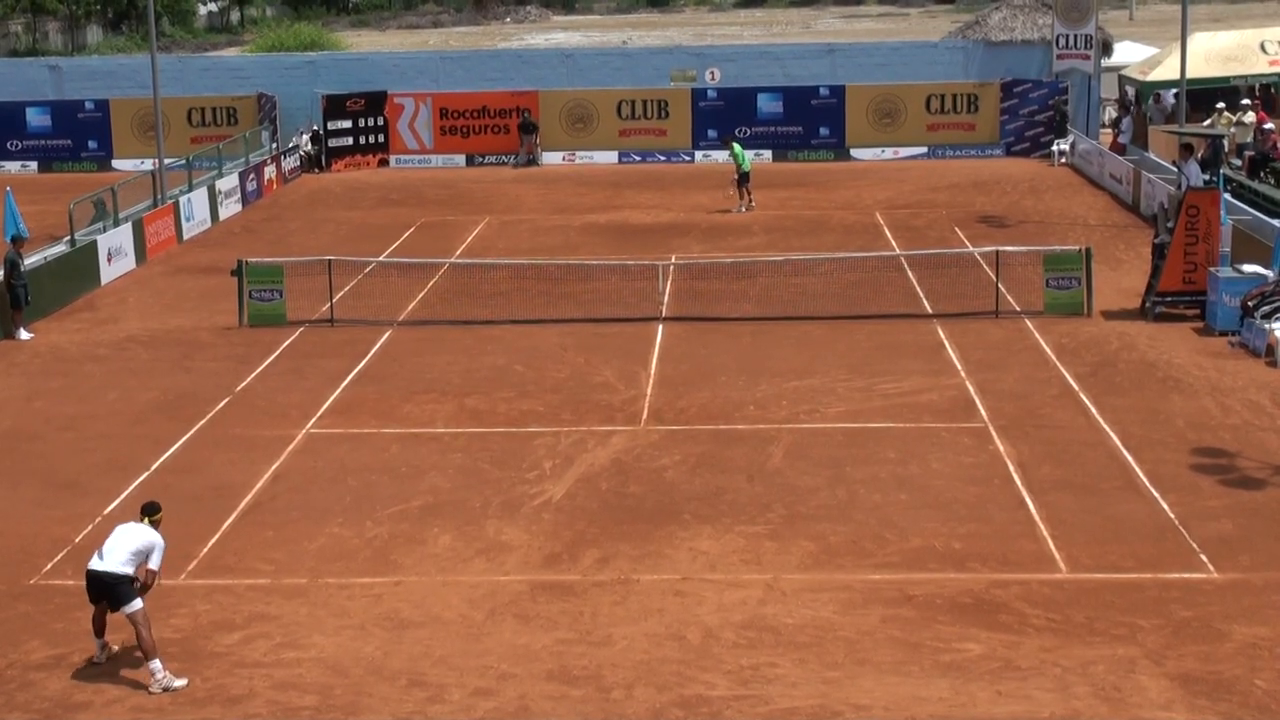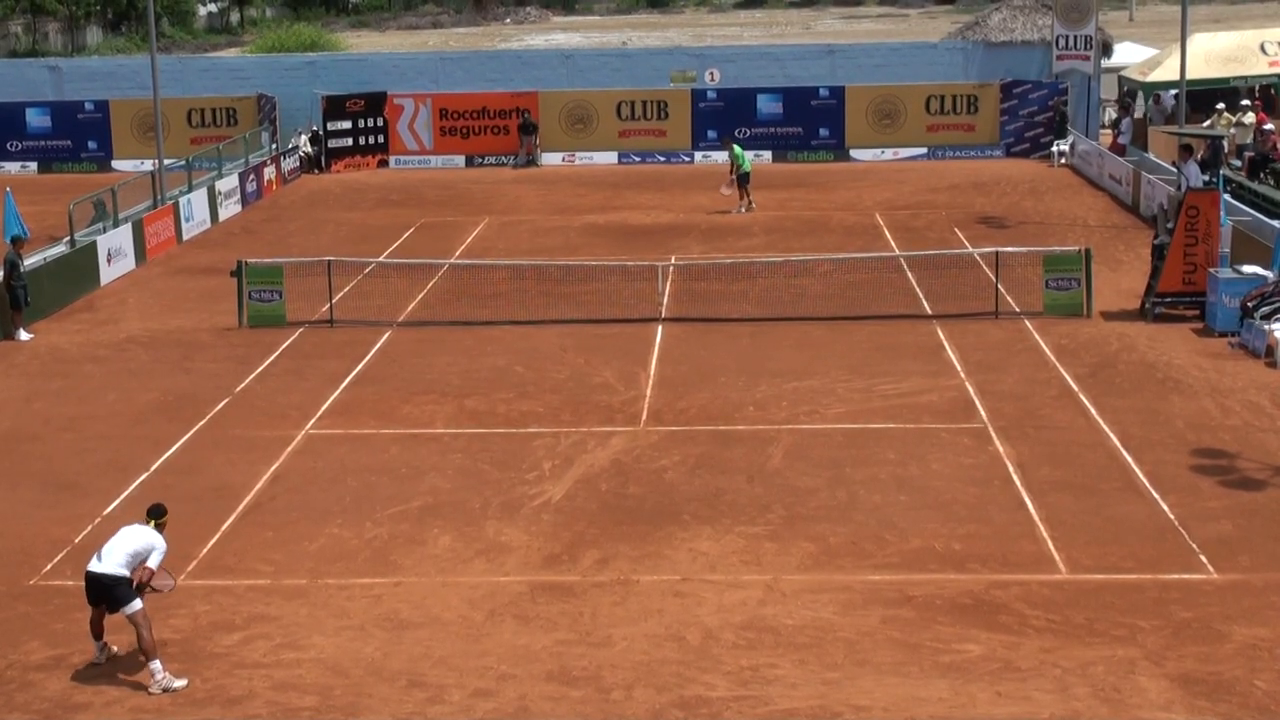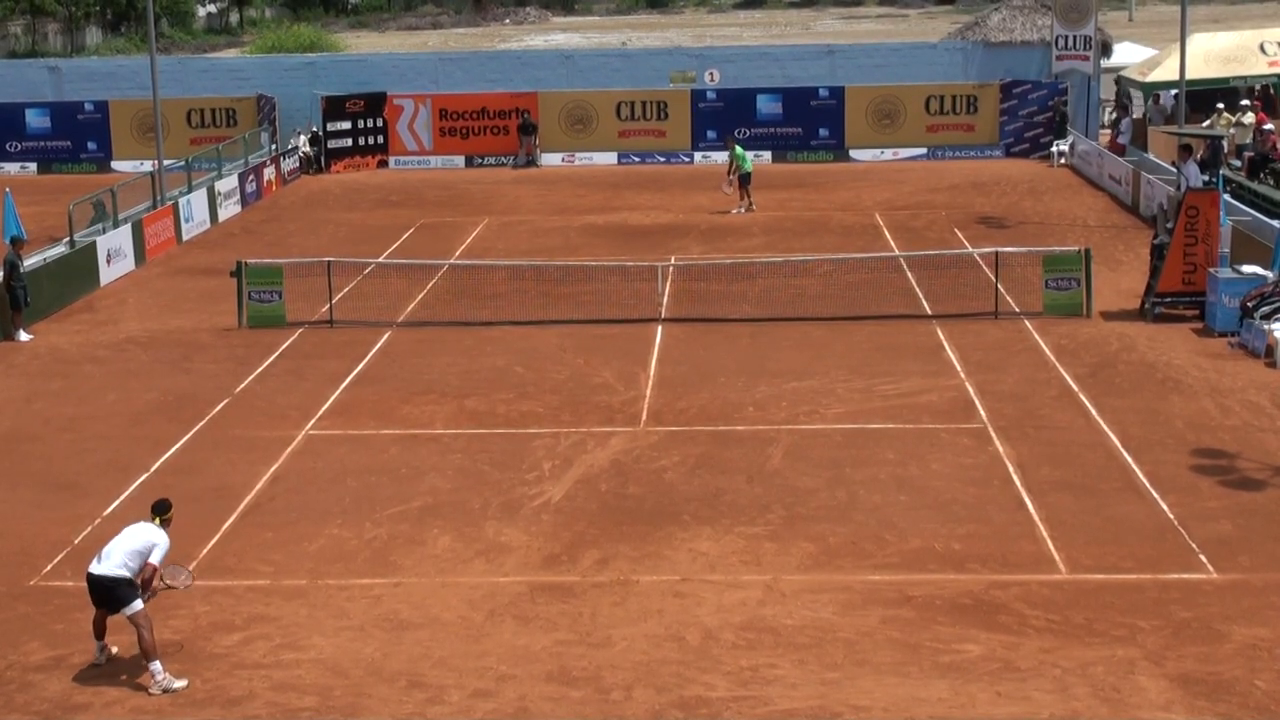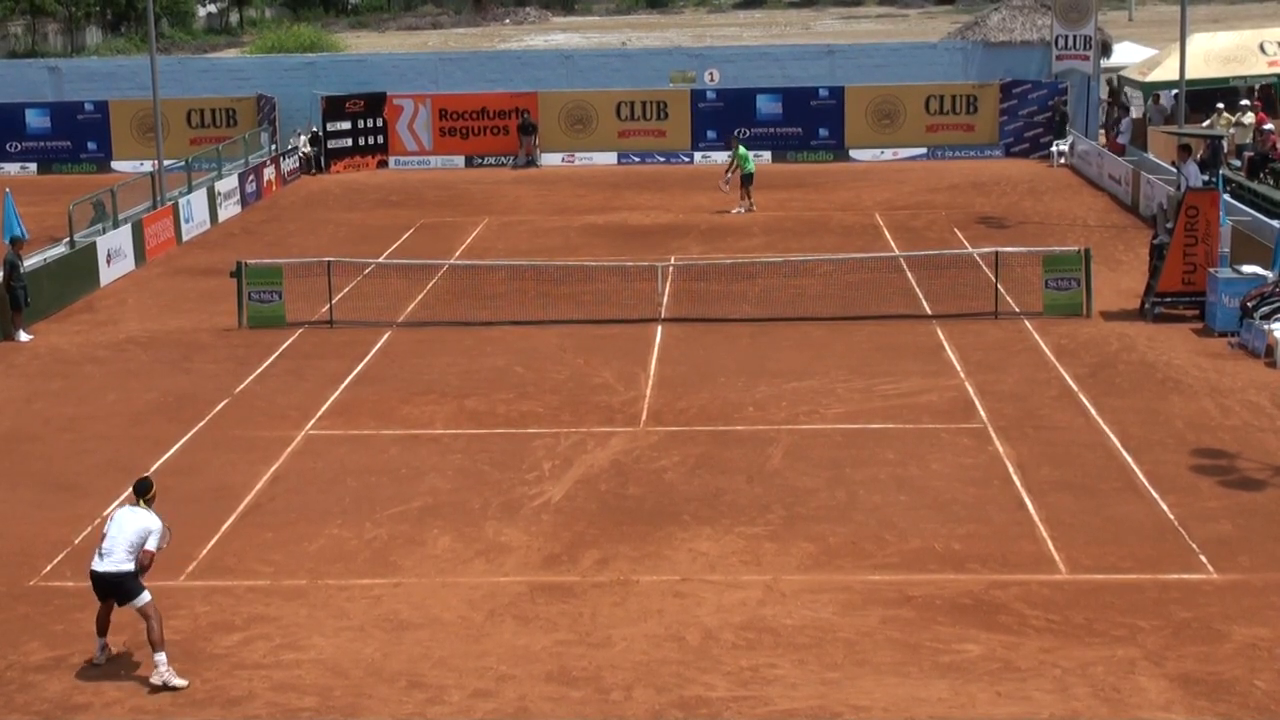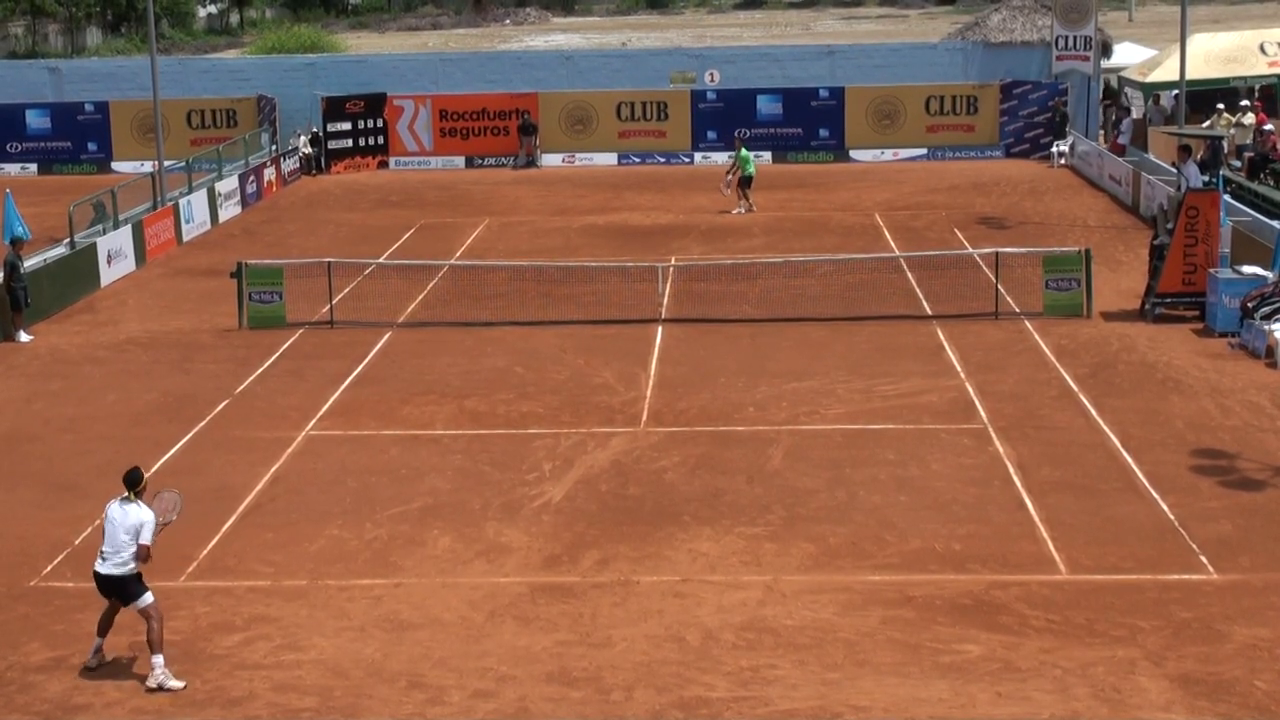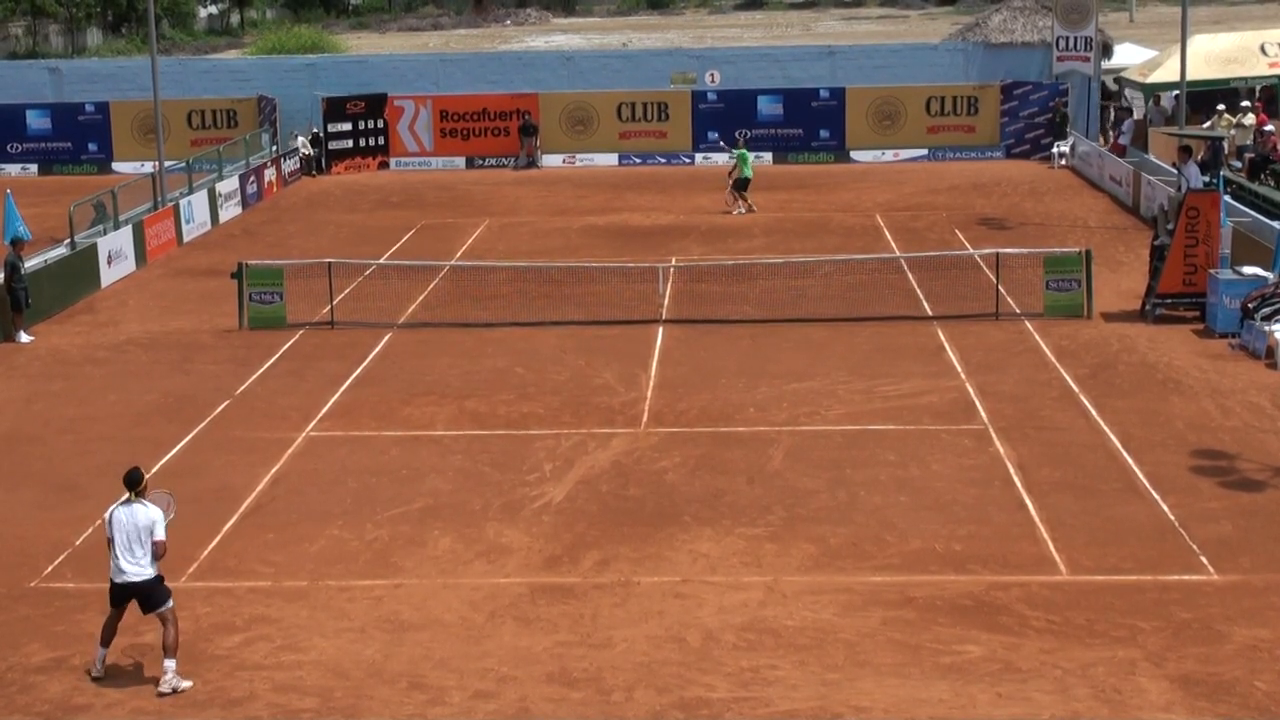
dt=0.4s
person 1, frame 1
left shoulder: (122, 527)
right shoulder: (157, 540)
right elbow: (149, 580)
right wrist: (137, 595)
left hip: (93, 571)
right hip: (116, 576)
left knee: (100, 609)
right knee: (142, 624)
left ankle: (101, 651)
right ankle: (159, 678)
person 1, frame 2
left shoulder: (129, 528)
right shoulder: (159, 542)
right elbow: (145, 578)
left wrist: (132, 593)
right wrist: (136, 594)
left hip: (92, 572)
right hip: (114, 577)
left knee: (98, 611)
right knee: (143, 624)
left ankle: (101, 652)
right ankle: (159, 679)
person 1, frame 3
left shoulder: (136, 527)
right shoulder: (162, 539)
right elbow: (148, 574)
left wrist: (141, 589)
right wrist: (145, 594)
left hip: (93, 573)
right hip: (114, 579)
left knee: (102, 611)
right knee: (144, 624)
left ankle: (101, 652)
right ankle: (159, 680)
person 1, frame 4
left shoulder: (118, 512)
right shoulder: (154, 522)
right elbow: (145, 562)
right wrist: (137, 573)
left hip: (97, 570)
right hip: (120, 574)
left knee: (106, 607)
right knee: (153, 615)
left ankle: (101, 652)
right ankle: (161, 670)
person 1, frame 5
left shoulder: (112, 506)
right shoulder: (146, 515)
right elbow: (143, 555)
right wrist: (147, 556)
left hip: (101, 572)
right hip: (124, 575)
left knee: (113, 608)
right knee: (154, 617)
left ankle: (95, 655)
right ankle: (158, 673)
person 1, frame 6
left shoulder: (113, 512)
right shoulder: (154, 513)
left elbow: (111, 546)
right elbow: (159, 552)
left hip: (119, 580)
right hip: (146, 579)
left knee: (113, 619)
right knee: (170, 623)
left ankle: (98, 667)
right ankle: (169, 678)
